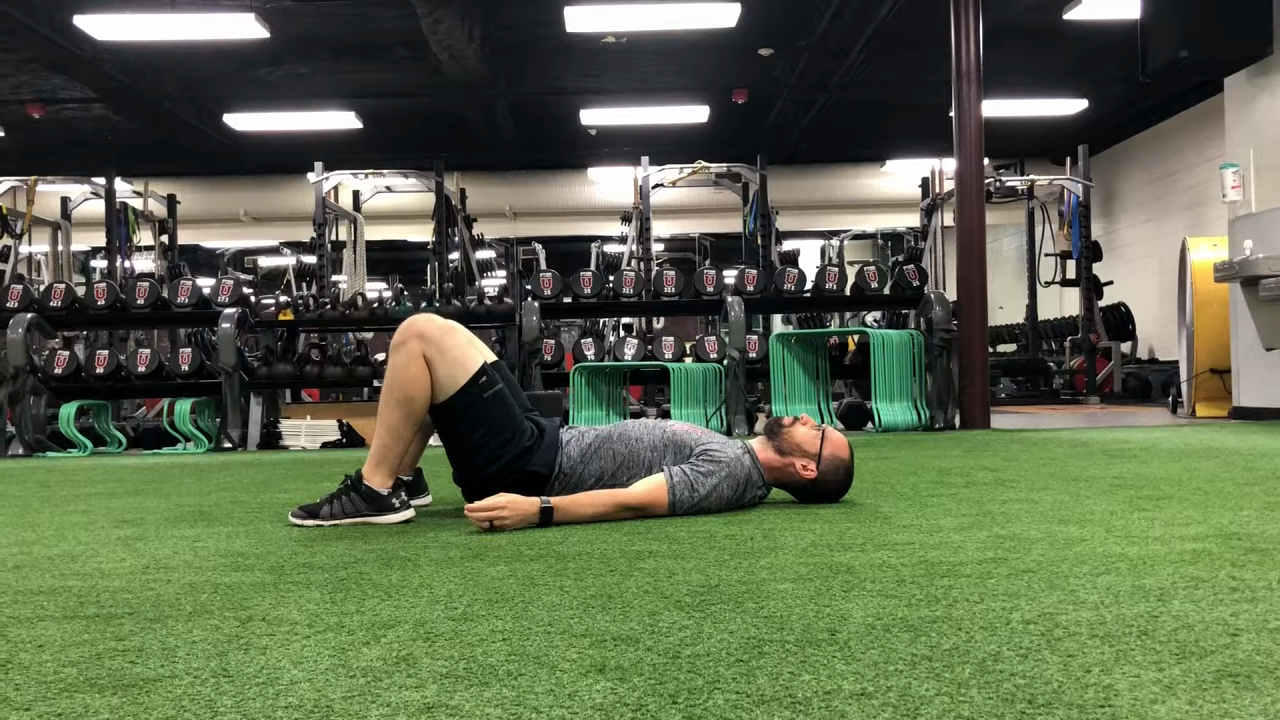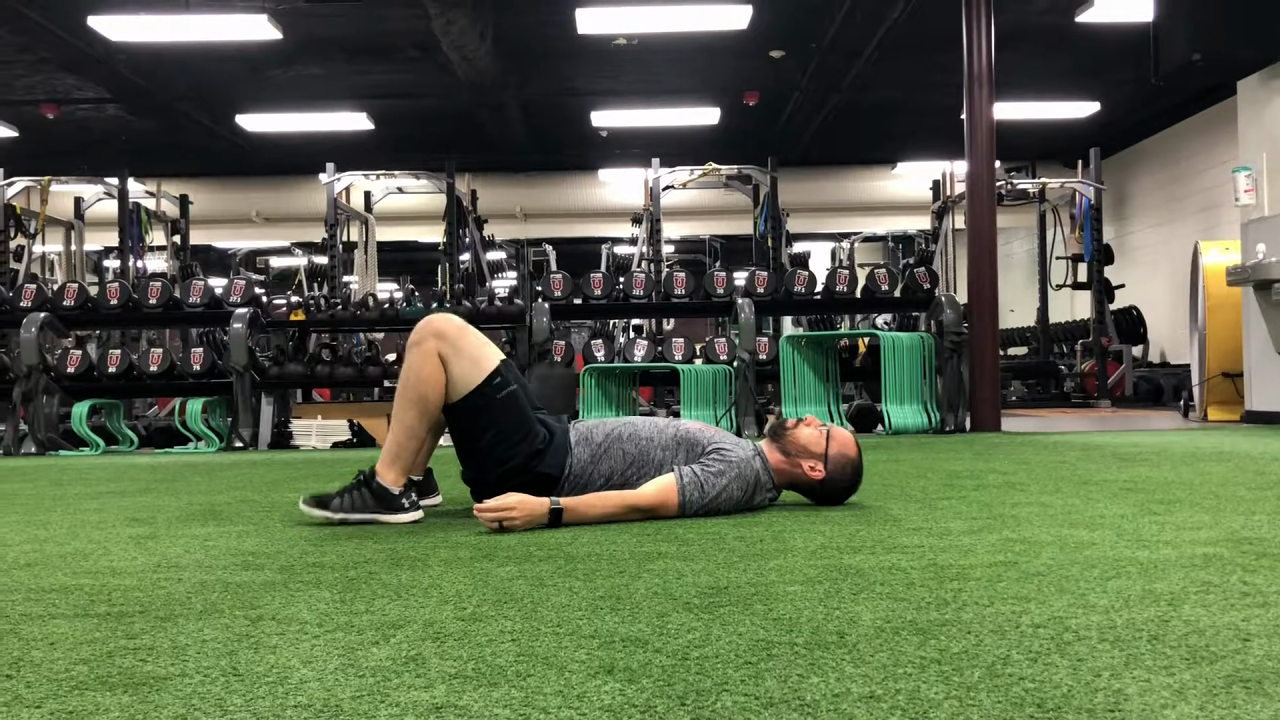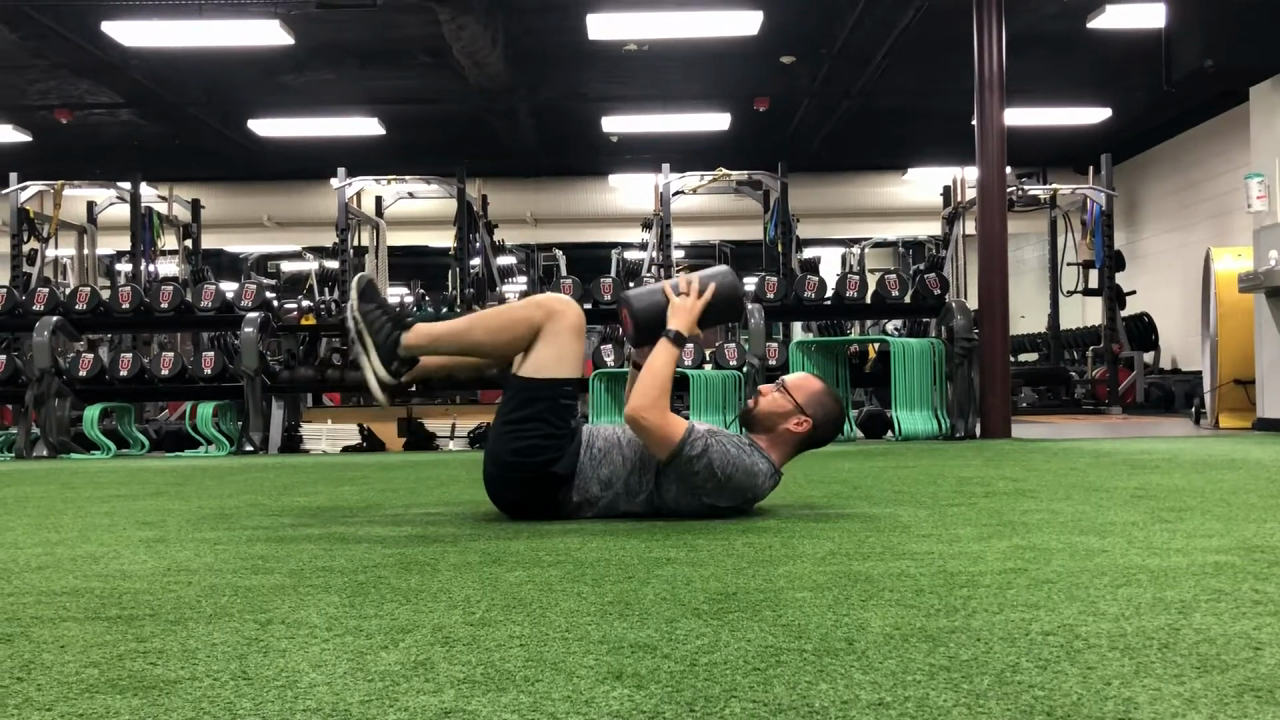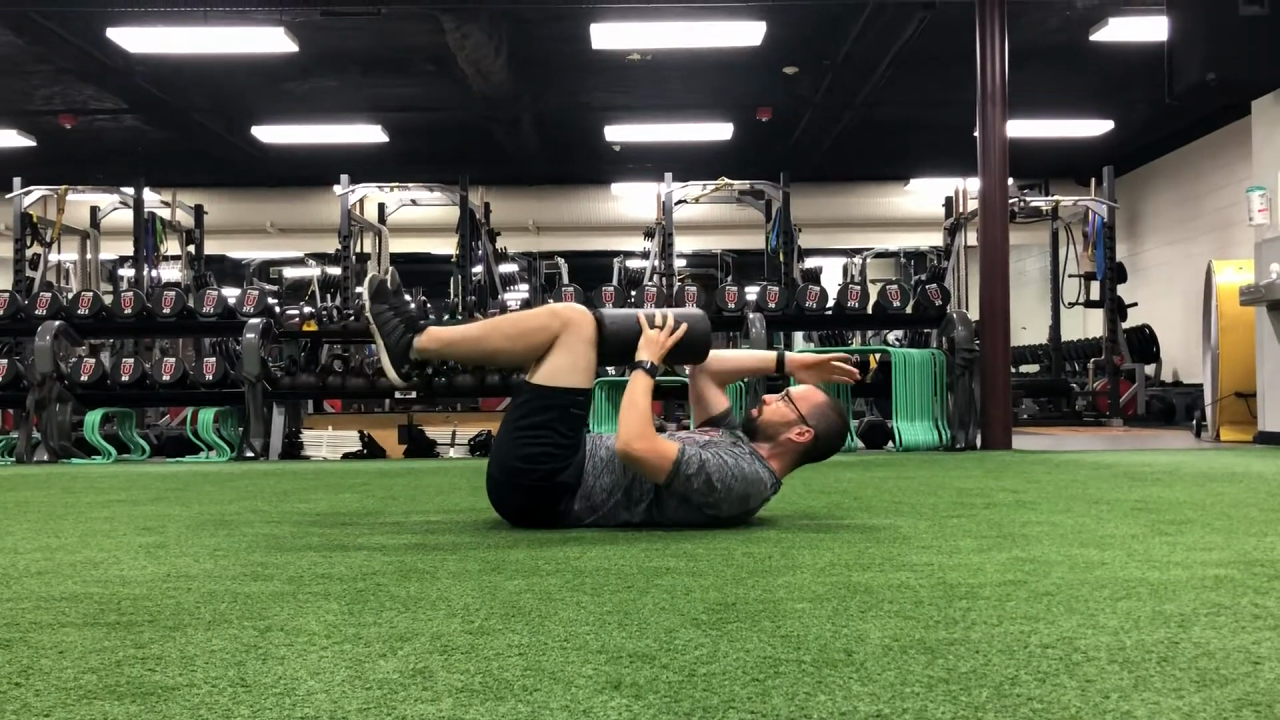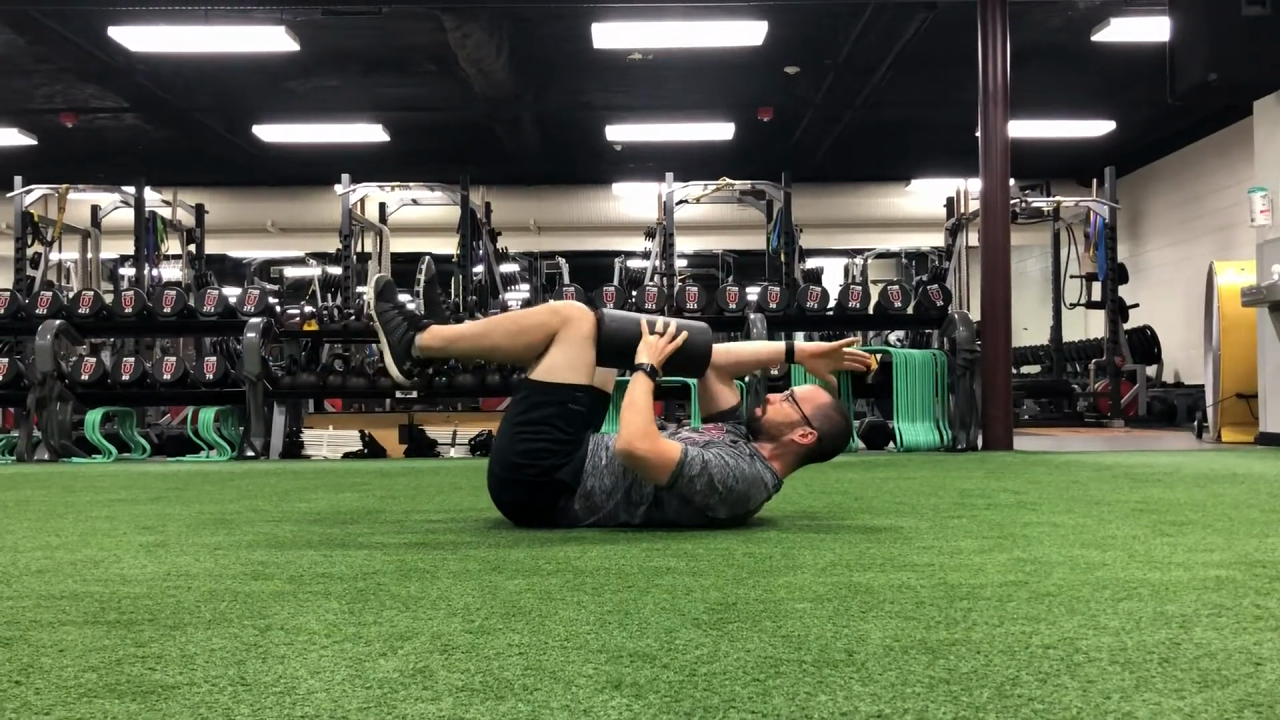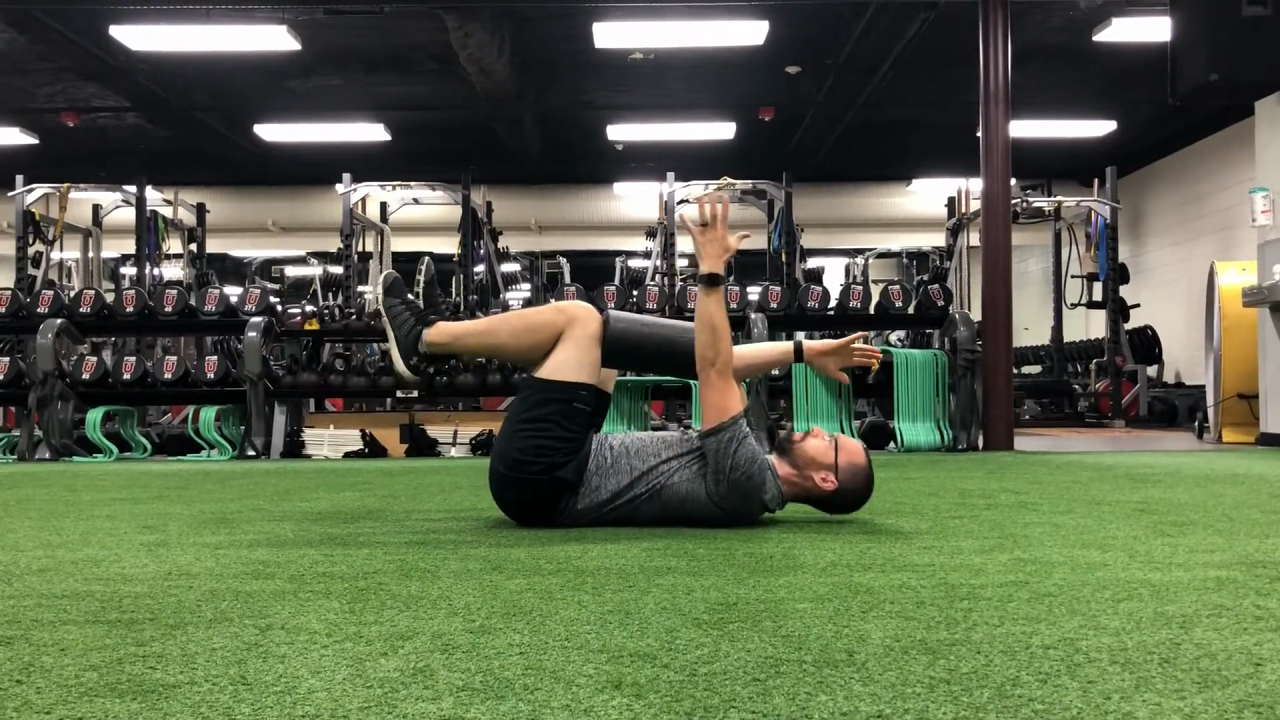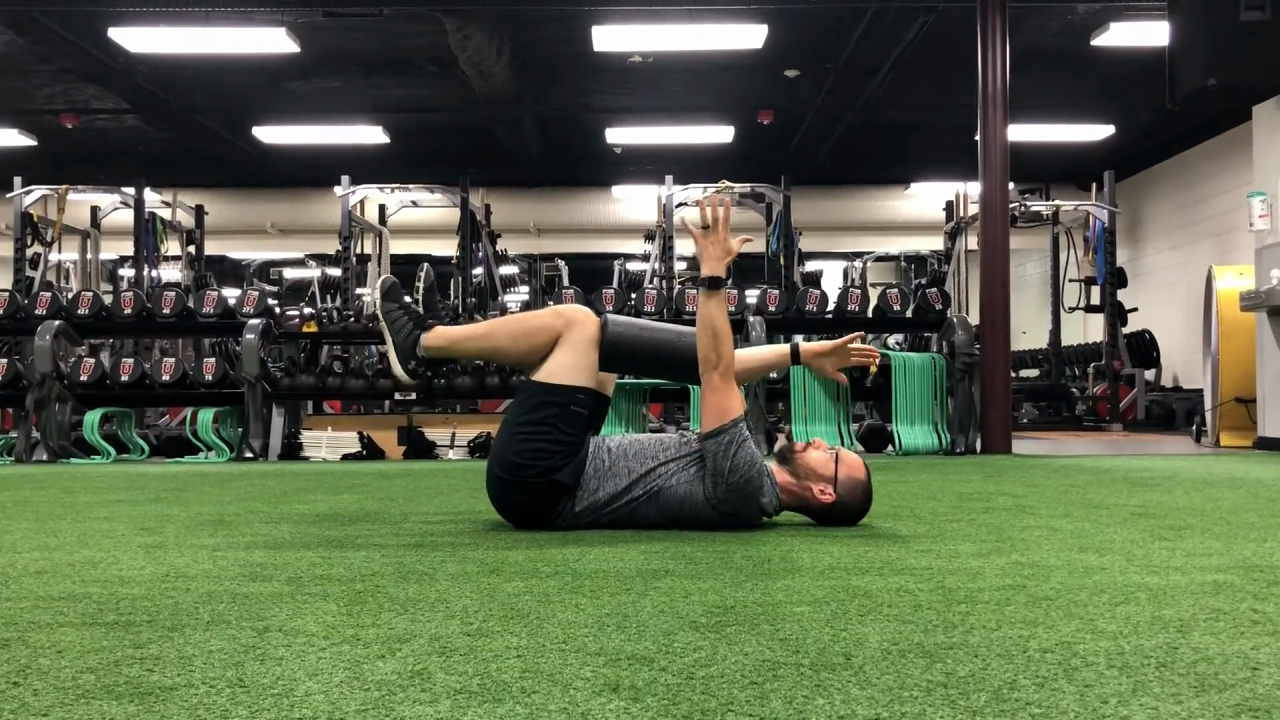
dt=0.7s
person 1, frame 1
left shoulder: (731, 471)
right shoulder: (732, 455)
left elbow: (631, 501)
left wrist: (535, 509)
left hip: (525, 469)
right hip: (548, 441)
left knee: (419, 334)
right knee: (438, 337)
left ankle: (377, 490)
right ankle: (401, 477)
person 1, frame 2
left shoulder: (741, 473)
right shoulder: (742, 457)
left elbow: (639, 503)
left wrist: (545, 509)
left hip: (537, 468)
right hip: (560, 442)
left knee: (436, 332)
right knee: (451, 346)
left ankle: (387, 487)
right ankle: (410, 480)
person 1, frame 3
left shoulder: (740, 469)
right shoulder: (741, 456)
left elbow: (642, 415)
right elbow: (652, 422)
left wrist: (677, 331)
right wrist: (648, 354)
left hip: (536, 476)
right hip: (546, 474)
left knee: (557, 311)
right knee: (528, 335)
left ankle: (400, 347)
right ankle: (403, 366)
person 1, frame 4
left shoulder: (739, 478)
right shoulder: (736, 451)
left elbow: (633, 446)
right elbow: (704, 369)
left wrist: (646, 361)
right wrist: (786, 361)
left hip: (538, 484)
right hip: (545, 479)
left knee: (572, 320)
right knee: (561, 335)
left ankle: (414, 347)
right ankle: (421, 339)
person 1, frame 5
left shoulder: (738, 478)
right shoulder: (740, 445)
left elbow: (635, 446)
right elbow: (712, 362)
left wrist: (646, 366)
right wrist: (798, 351)
left hip: (538, 480)
right hip: (556, 477)
left knee: (572, 318)
right knee: (593, 337)
left ankle: (418, 343)
right ankle: (443, 334)
person 1, frame 6
left shoulder: (746, 479)
right shoulder: (754, 469)
left elbow: (714, 370)
right elbow: (722, 370)
left wrist: (711, 269)
right wrist: (805, 350)
left hip: (538, 479)
right hip: (554, 476)
left knee: (580, 318)
right knee: (595, 339)
left ankle: (423, 339)
right ankle: (441, 331)
person 1, frame 7
left shoulder: (744, 487)
right shoulder: (753, 479)
left elbow: (716, 374)
right elbow: (722, 371)
left wrist: (713, 273)
right wrist: (803, 352)
left hip: (535, 482)
right hip: (550, 480)
left knee: (578, 321)
right knee: (594, 342)
left ankle: (422, 343)
right ankle: (435, 340)
